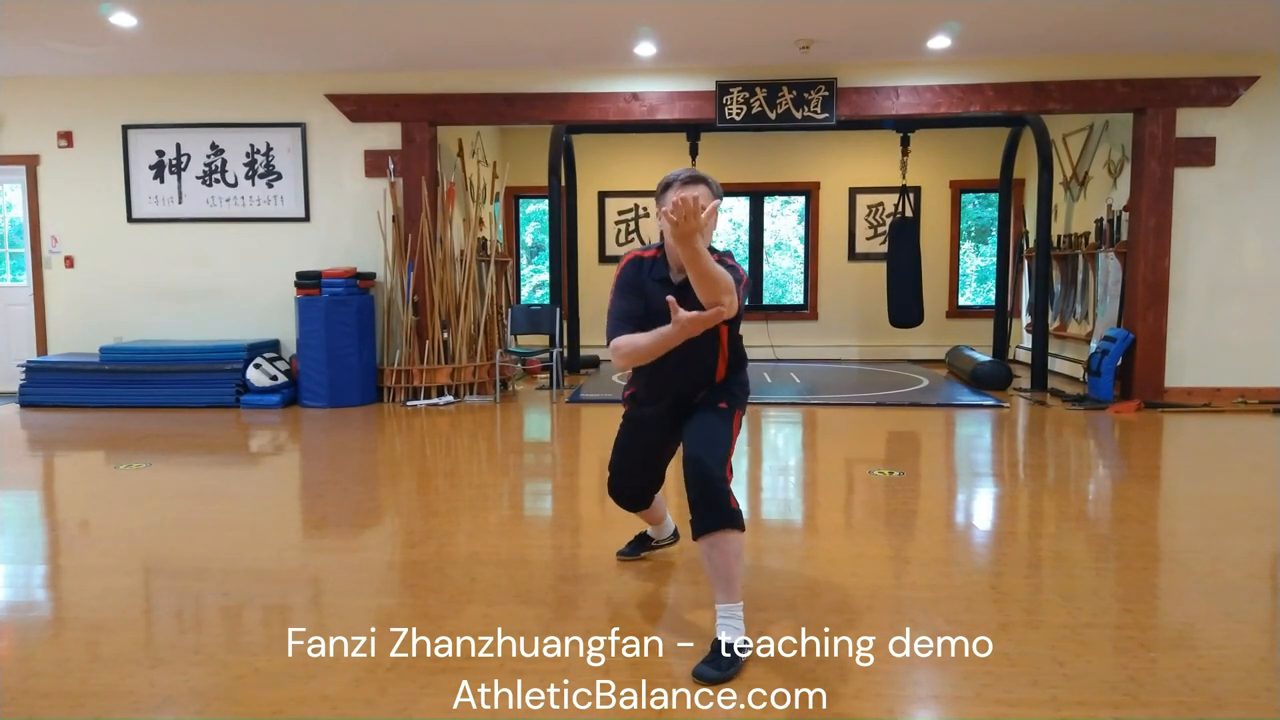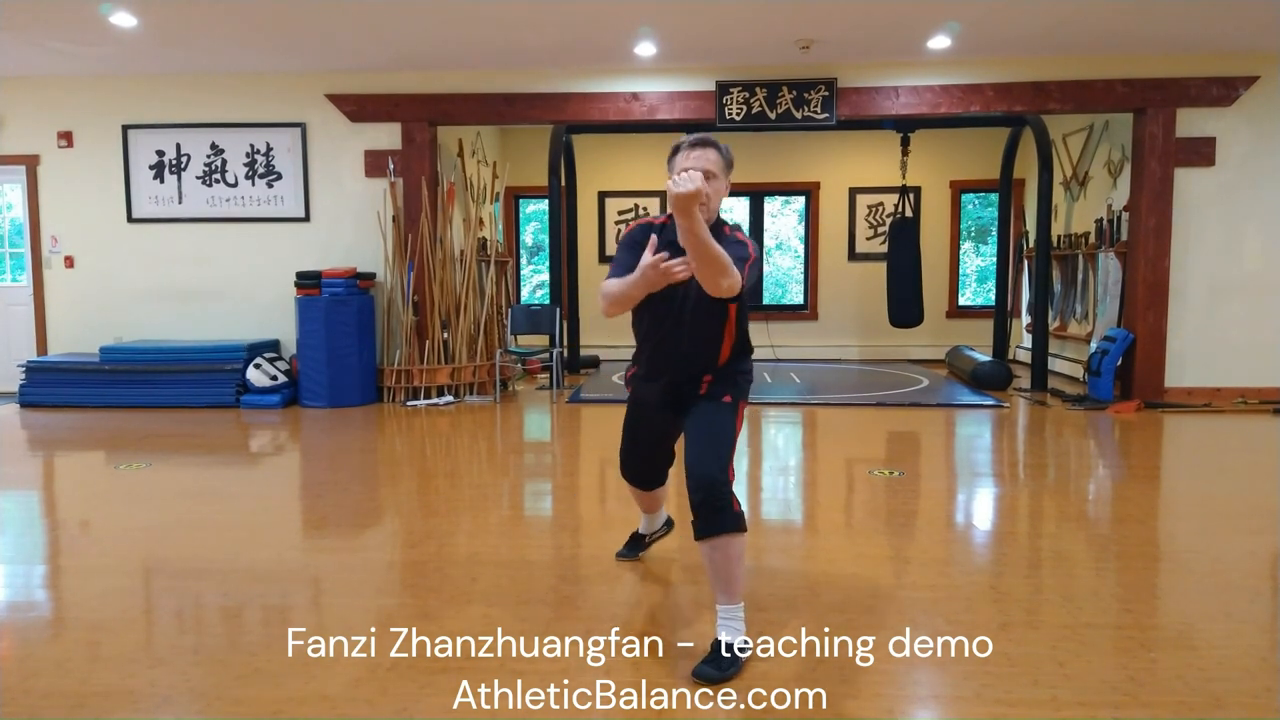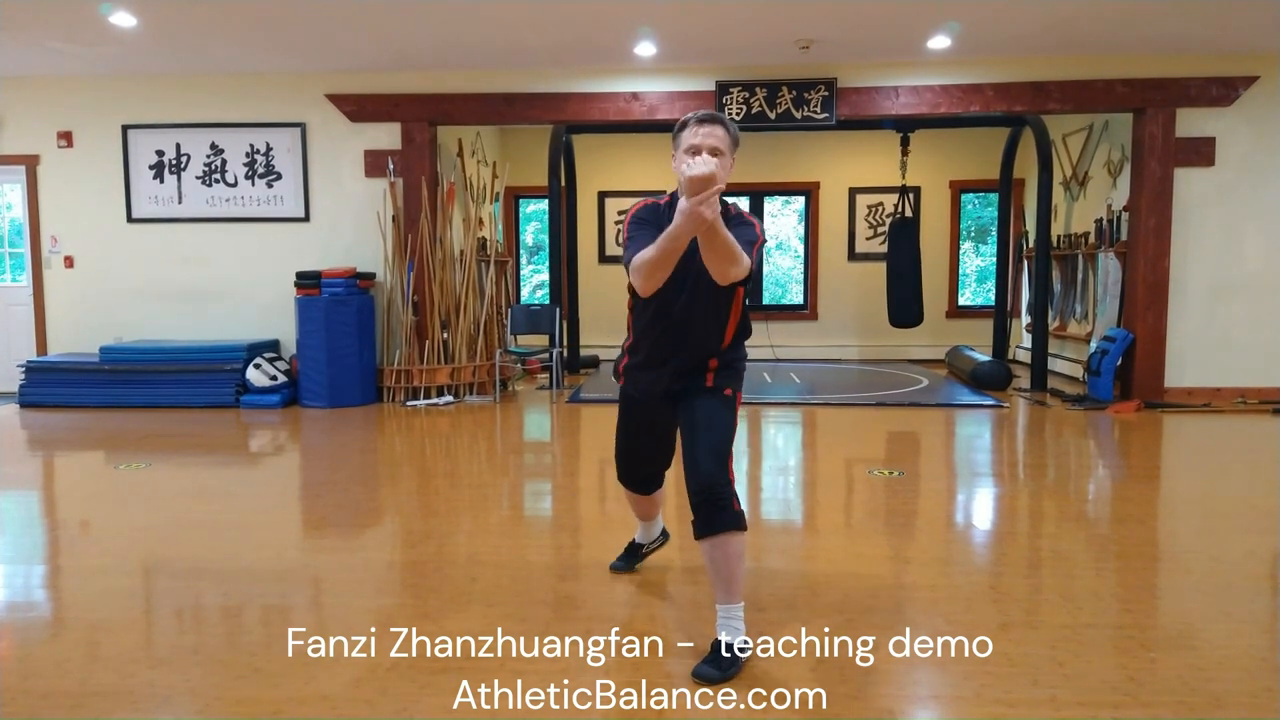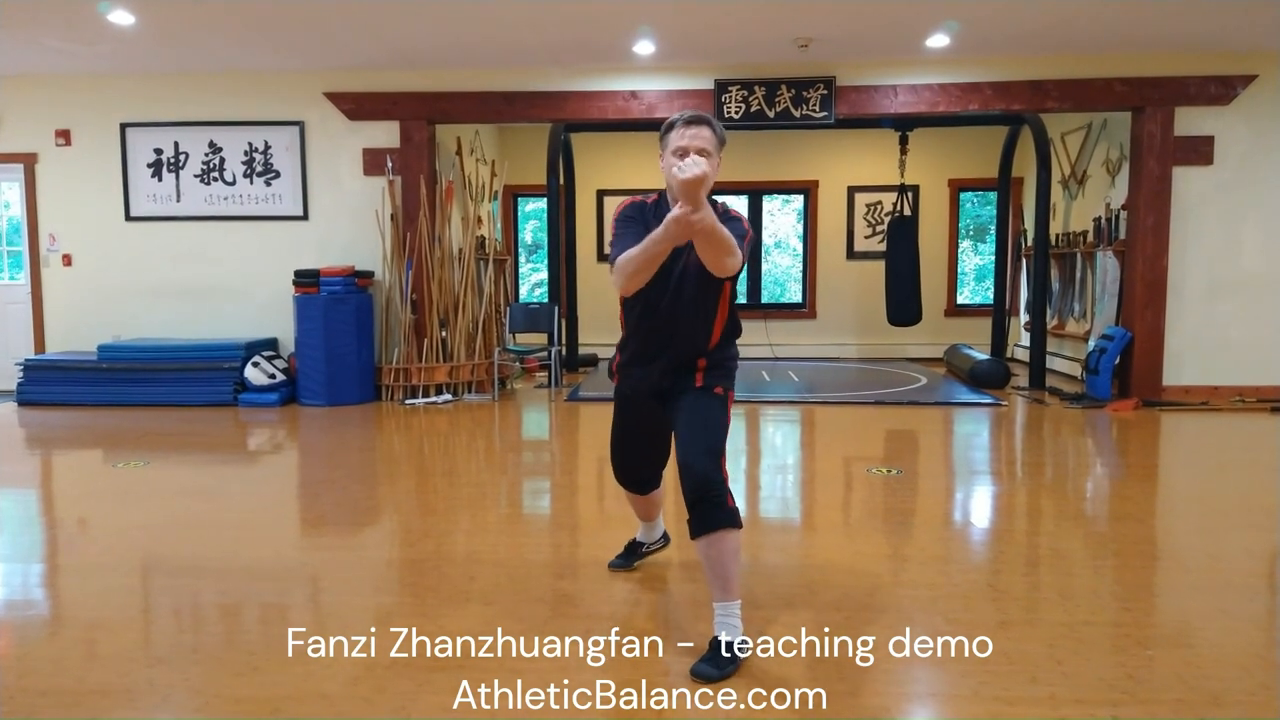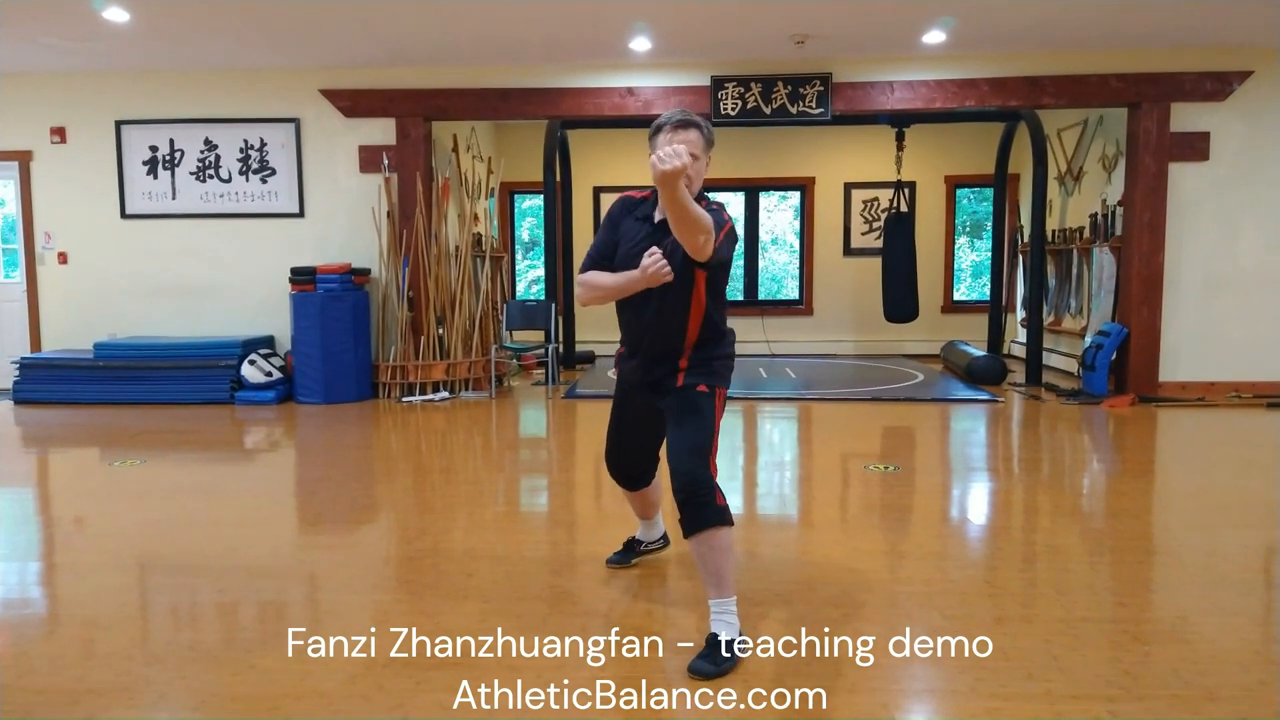
dt=0.4s
person 1, frame 1
left shoulder: (724, 268)
right shoulder: (636, 267)
left elbow: (722, 303)
right elbow: (619, 353)
left wrist: (694, 247)
right wrist: (678, 330)
left hip: (714, 395)
right hip: (650, 398)
left knee: (707, 483)
right knee: (626, 488)
left ankle: (731, 633)
right ankle: (661, 532)
person 1, frame 2
left shoulder: (737, 245)
right shoulder: (641, 235)
left elbow: (723, 286)
right elbow: (608, 304)
left wrist: (694, 224)
right wrist: (641, 279)
left hip: (717, 383)
right hip: (651, 381)
left knee: (709, 487)
right knee: (639, 473)
left ankle: (733, 634)
right ankle: (654, 523)
person 1, frame 3
left shoulder: (743, 224)
right shoulder: (646, 215)
left elbow: (729, 272)
right elbow: (644, 278)
left wrist: (707, 214)
right wrist: (682, 224)
left hip: (711, 374)
right hip: (644, 372)
left knee: (710, 485)
right knee: (636, 475)
left ankle: (732, 635)
right ankle: (650, 534)
person 1, frame 4
left shoulder: (728, 221)
right shoulder: (635, 214)
left elbow: (722, 262)
right elbow: (622, 279)
left wrist: (696, 202)
right wrist: (670, 228)
left hip: (702, 373)
right hip: (638, 371)
left knee: (703, 481)
right knee: (632, 471)
left ankle: (729, 631)
right ankle: (651, 534)
person 1, frame 5
left shoulder: (715, 220)
right shoulder: (625, 210)
left elbow: (697, 241)
right elbow: (585, 287)
left wrist: (672, 188)
right wrist: (641, 276)
left hip: (697, 369)
right hip: (638, 364)
left knee: (693, 480)
right knee: (626, 466)
left ankle: (726, 628)
right ankle: (651, 534)
